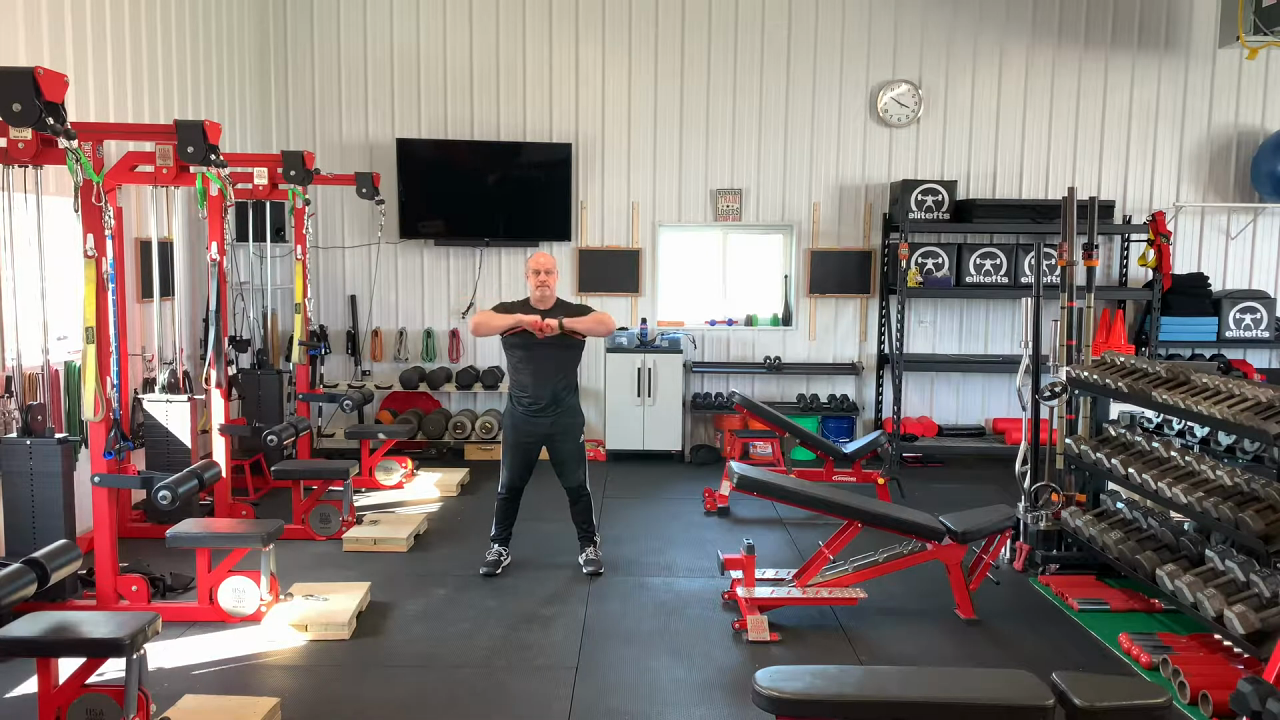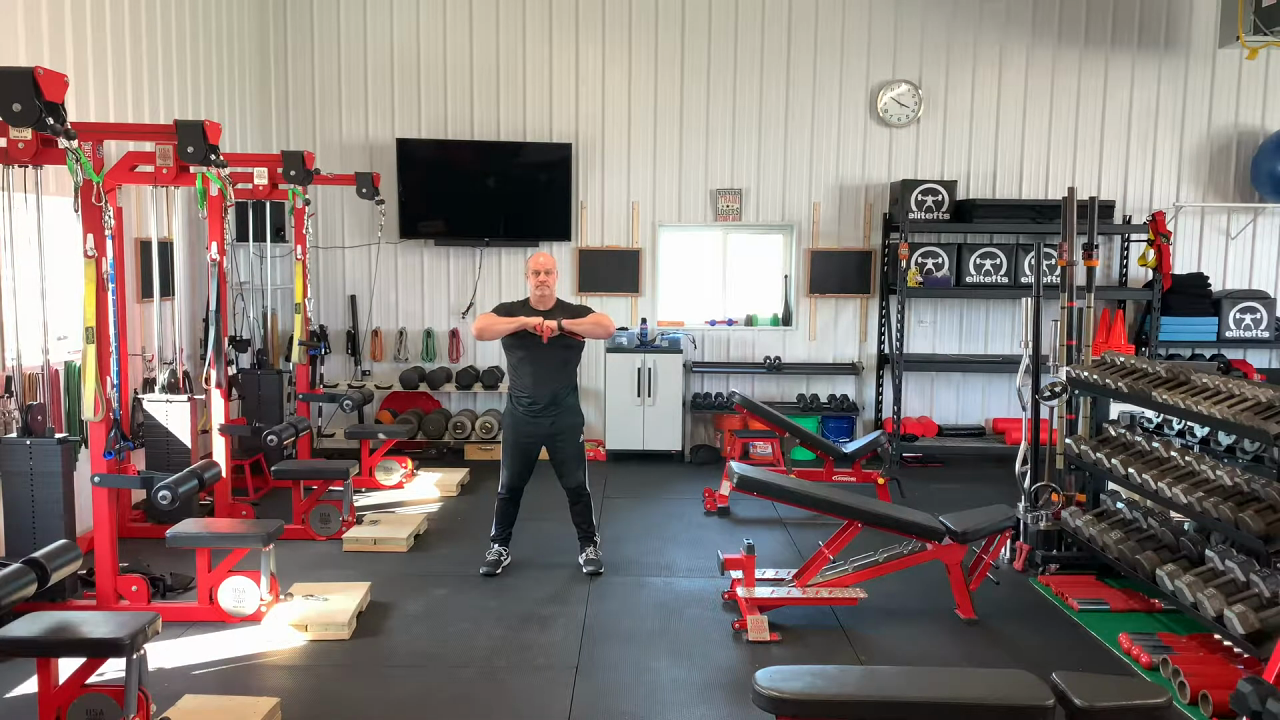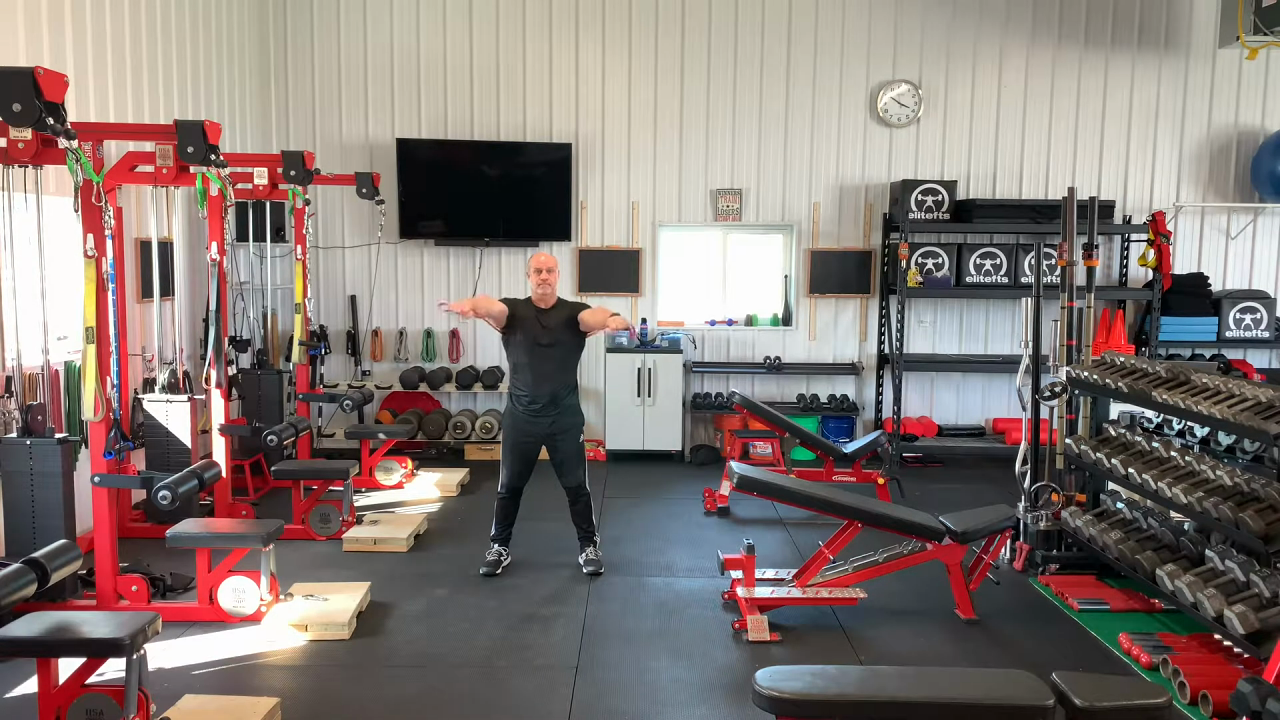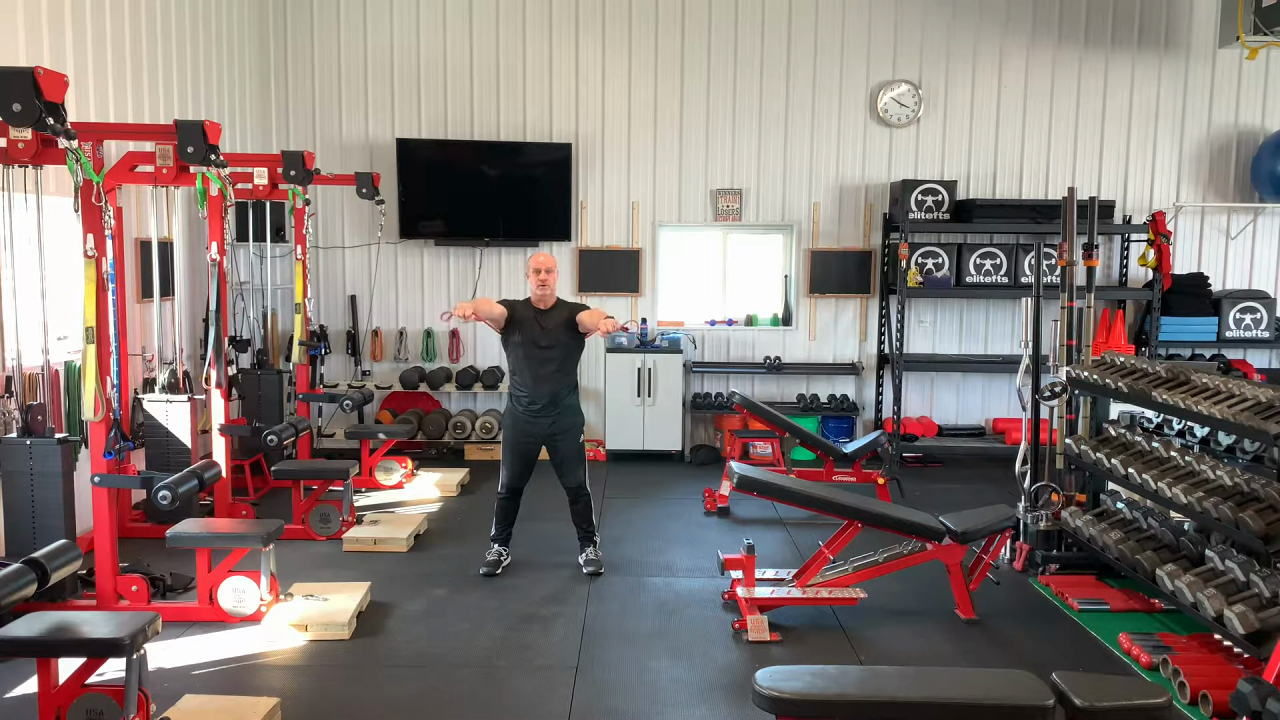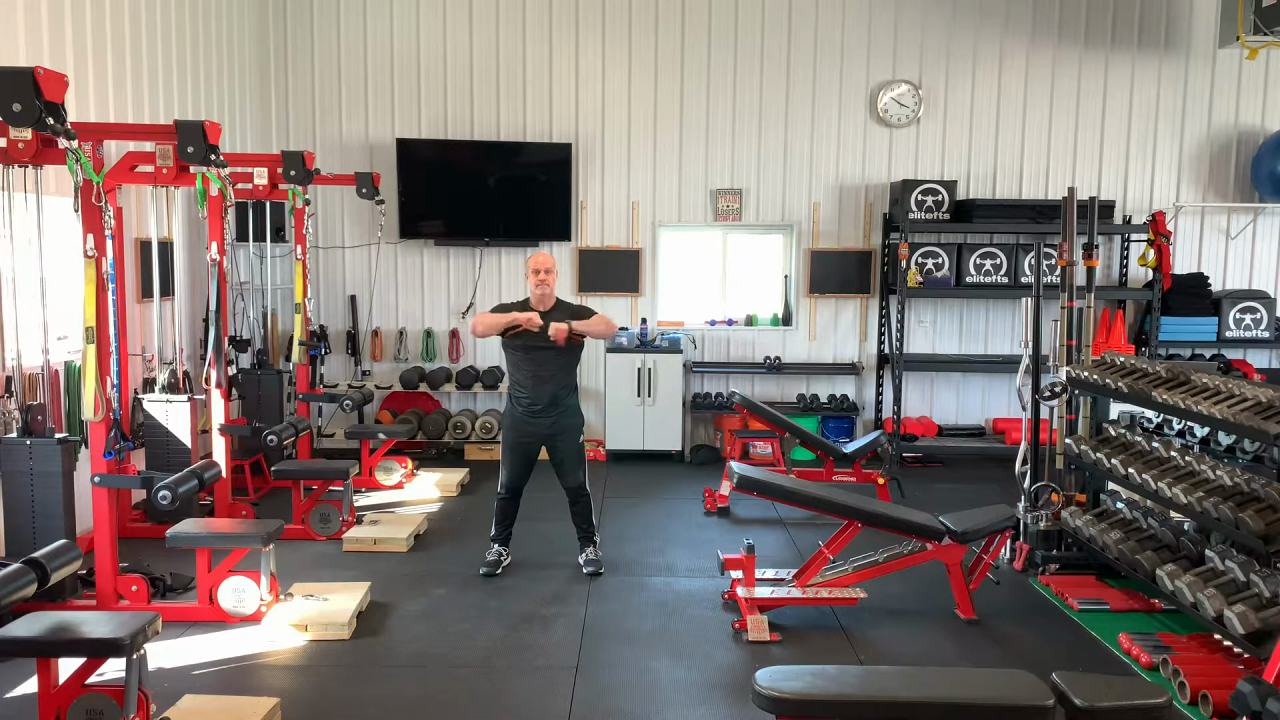
dt=0.4s
person 1, frame 1
left shoulder: (573, 312)
right shoulder: (511, 311)
left elbow: (608, 325)
right elbow: (476, 326)
left wrist: (561, 324)
right wrist: (521, 319)
left hip: (565, 418)
right hip: (521, 418)
left knee: (577, 486)
right knee: (510, 487)
left ankle: (589, 547)
right ankle: (499, 547)
person 1, frame 2
left shoulder: (573, 313)
right shoulder: (511, 312)
left elbow: (607, 328)
right elbow: (479, 329)
left wrist: (560, 325)
right wrist: (524, 322)
left hip: (565, 418)
right hip: (520, 418)
left knee: (577, 486)
right knee: (509, 486)
left ankle: (589, 547)
right ankle: (499, 547)
person 1, frame 3
left shoulder: (572, 311)
right shoulder: (513, 310)
left elbow: (594, 316)
right elbow: (491, 306)
left wrist: (611, 318)
right wrist: (471, 305)
left hip: (565, 417)
right hip: (521, 417)
left knee: (576, 486)
right knee: (509, 487)
left ankle: (589, 547)
right ankle: (499, 547)
person 1, frame 4
left shoulder: (572, 312)
right shoulder: (513, 311)
left elbow: (591, 317)
right elbow: (490, 308)
left wrist: (605, 320)
right wrist: (470, 306)
left hip: (565, 418)
right hip: (521, 417)
left knee: (576, 486)
right knee: (509, 486)
left ankle: (588, 547)
right ankle: (499, 547)
person 1, frame 5
left shoulder: (574, 312)
right shoulder: (511, 312)
left elbow: (610, 328)
right elbow: (477, 327)
left wrist: (570, 326)
right wrist: (517, 318)
left hip: (564, 418)
right hip: (520, 418)
left knee: (576, 486)
right knee: (509, 487)
left ankle: (589, 547)
right ankle: (499, 548)
